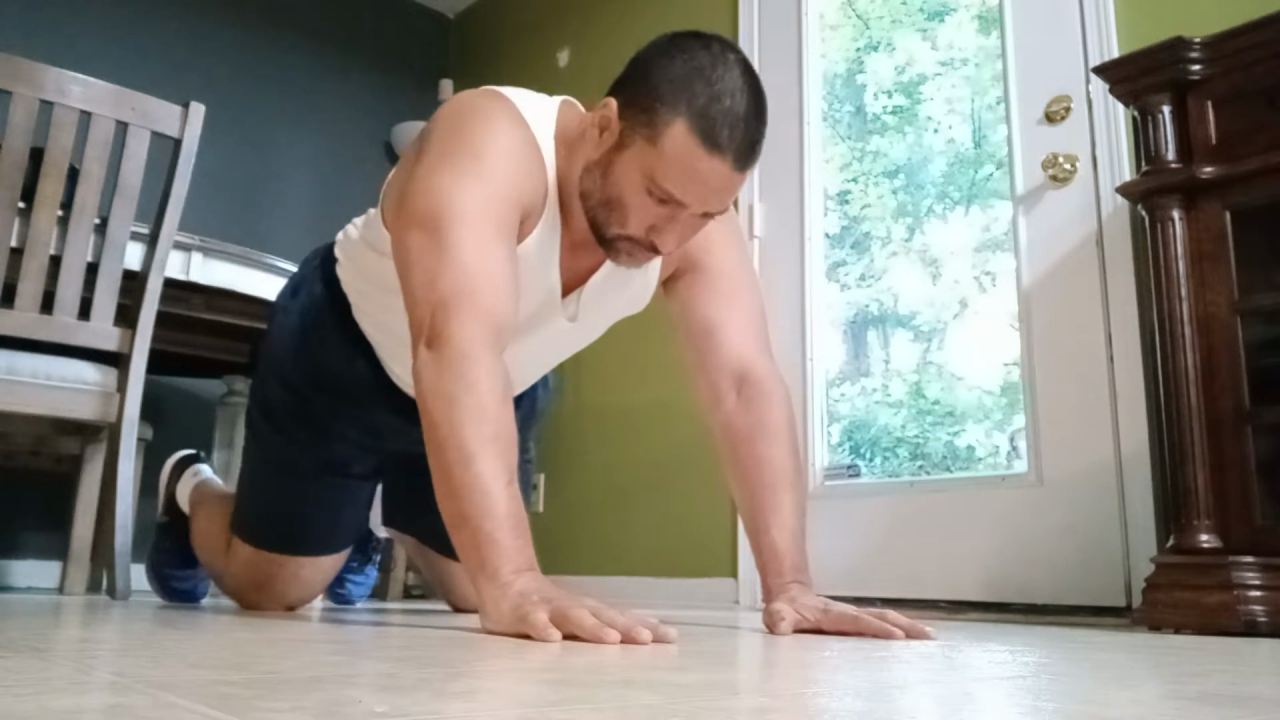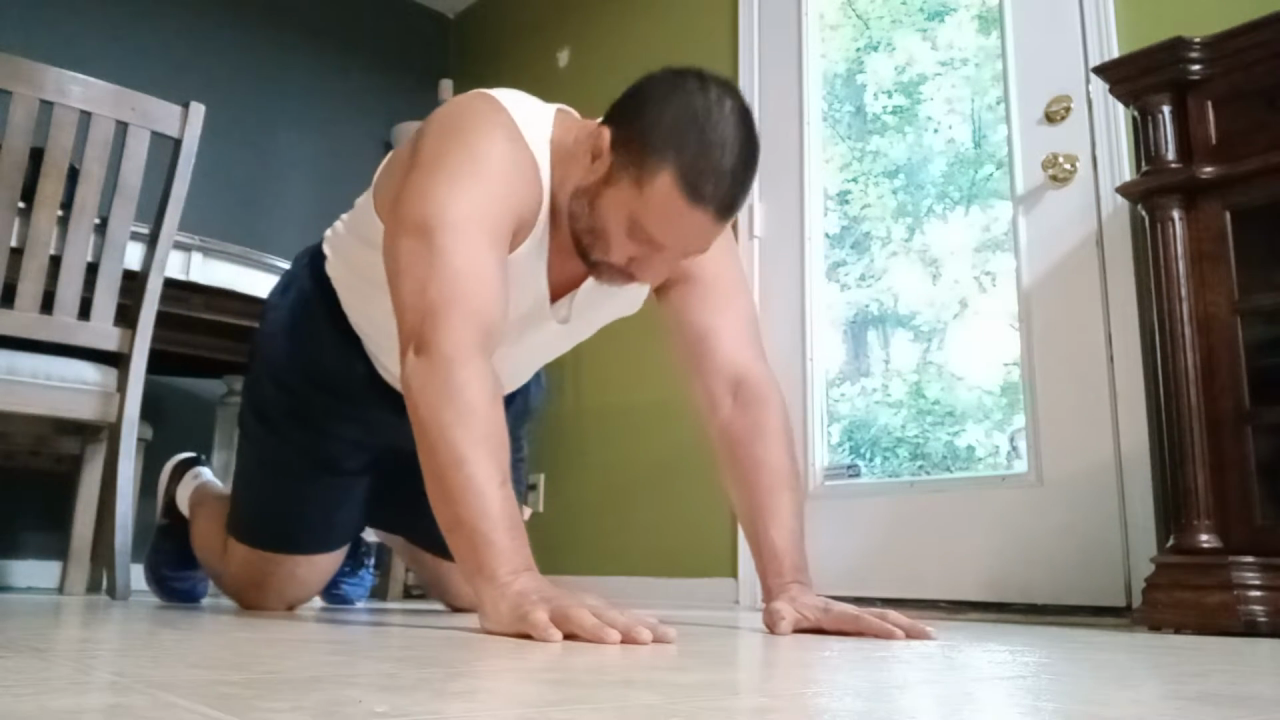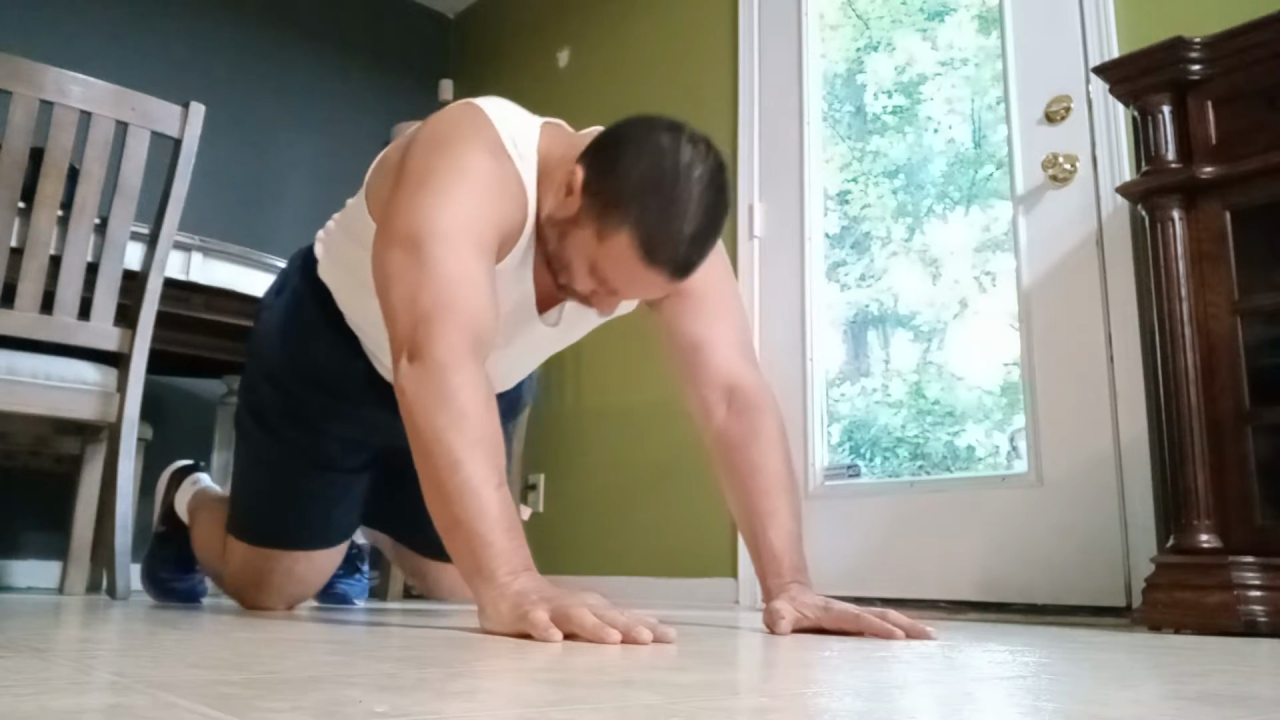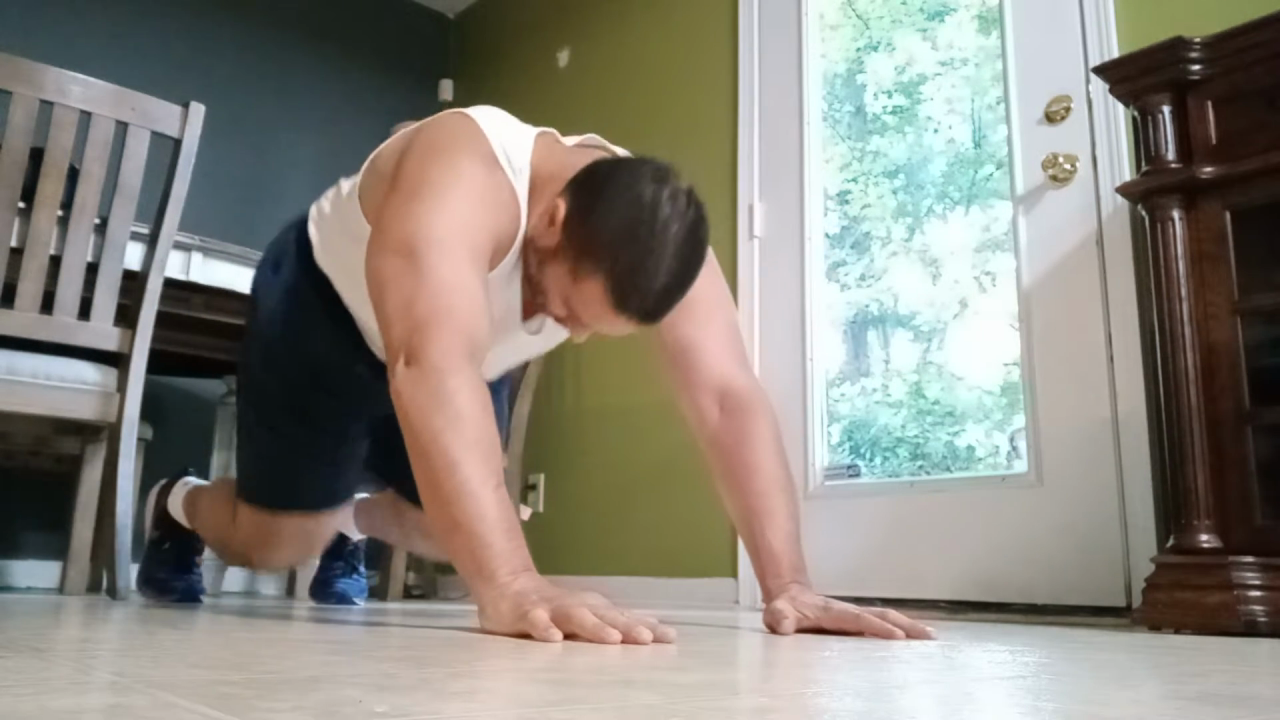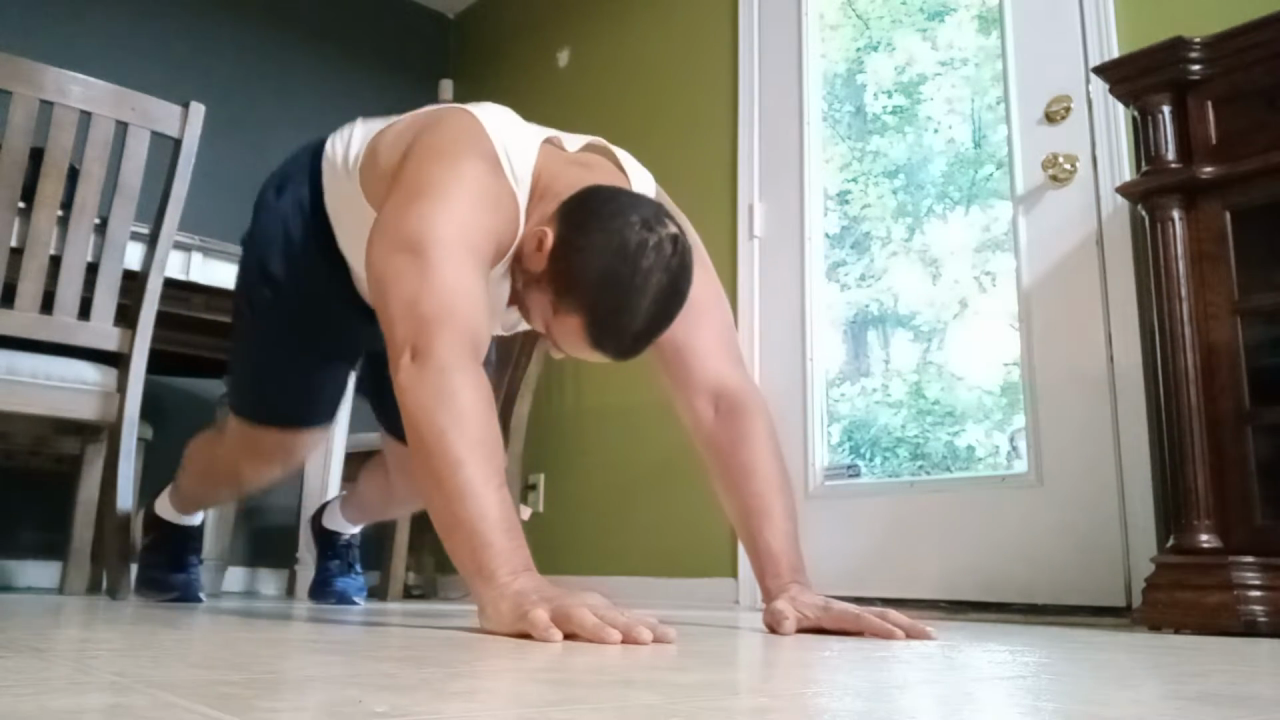
dt=0.2s
person 1, frame 1
left shoulder: (697, 214)
right shoulder: (490, 144)
left elbow: (746, 386)
right elbow: (455, 350)
left wrist: (789, 583)
right wrist: (515, 582)
left hip: (493, 389)
right hip: (344, 352)
left knee: (474, 594)
right knee: (273, 589)
left ankle: (383, 512)
right ankle: (192, 493)
person 1, frame 2
left shoulder: (681, 218)
right shoulder: (485, 151)
left elbow: (742, 391)
right elbow: (443, 356)
left wrist: (789, 584)
right wrist: (514, 583)
left hip: (484, 388)
right hip: (335, 349)
left knee: (471, 590)
right knee: (271, 588)
left ankle: (372, 513)
right ankle: (190, 495)
person 1, frame 3
left shoulder: (658, 233)
right shoulder: (470, 165)
left elbow: (734, 396)
right elbow: (435, 363)
left wrist: (787, 585)
right wrist: (513, 585)
left hip: (475, 385)
right hip: (332, 344)
left knee: (457, 583)
right knee: (272, 586)
left ankle: (365, 512)
right ankle: (188, 502)
person 1, frame 4
left shoulder: (651, 240)
right shoulder: (462, 176)
left elbow: (728, 398)
right elbow: (431, 367)
left wrist: (787, 585)
right wrist: (510, 586)
right hip: (326, 311)
left knee: (451, 531)
right knee: (278, 541)
left ankle: (350, 519)
right ankle: (180, 508)
person 1, frame 5
left shoulder: (656, 236)
right shoulder: (463, 178)
left elbow: (724, 399)
right elbow: (434, 364)
left wrist: (786, 584)
right wrist: (509, 585)
right hip: (321, 238)
left knee: (439, 465)
right knee: (268, 449)
left ankle: (339, 523)
right ankle: (169, 513)
